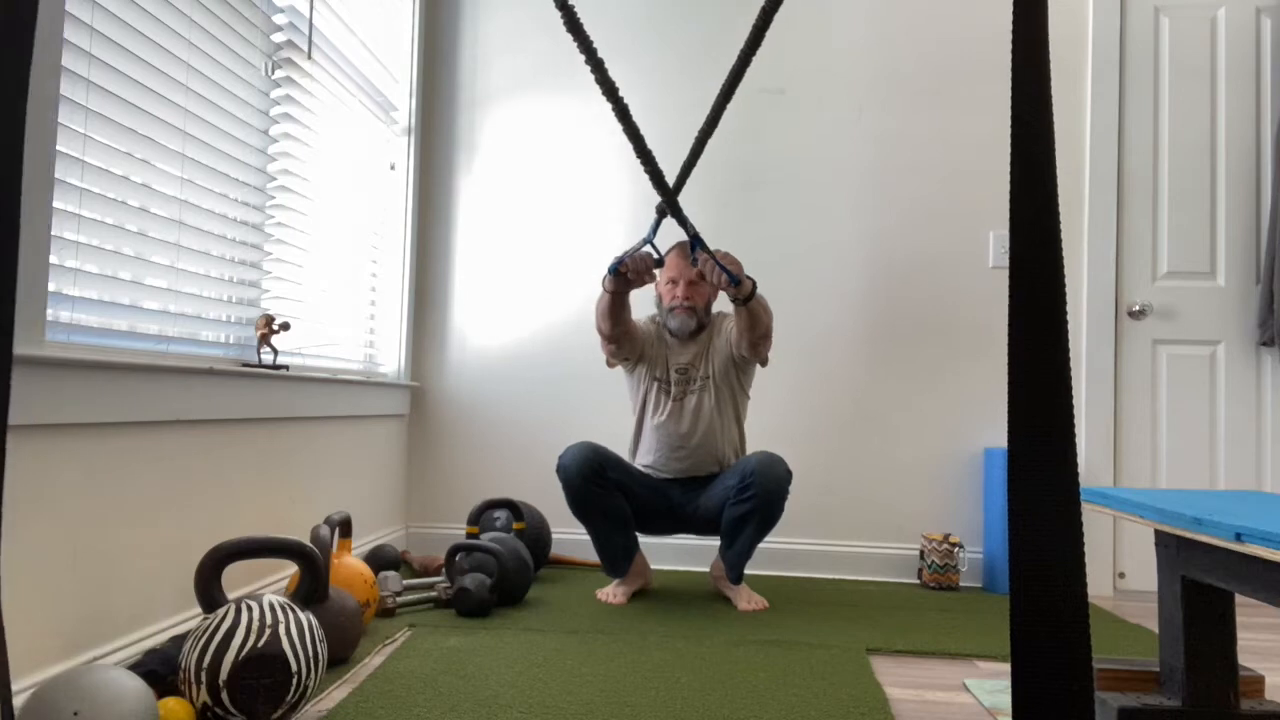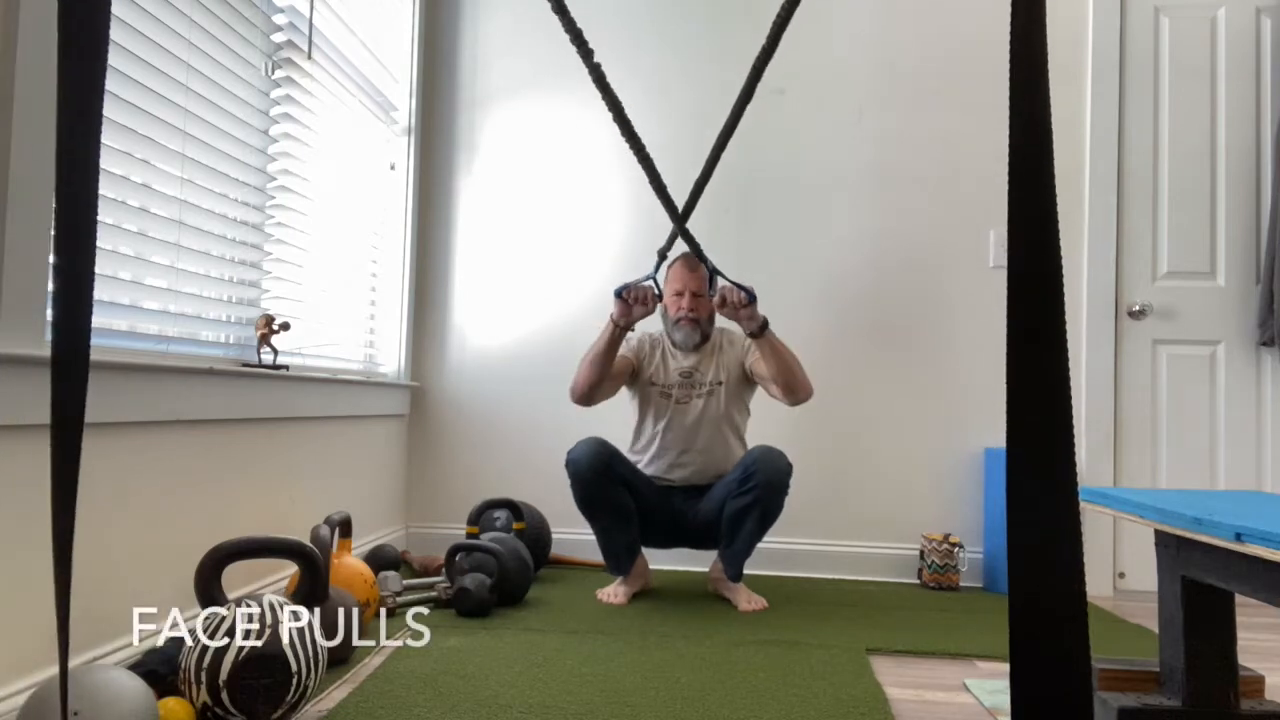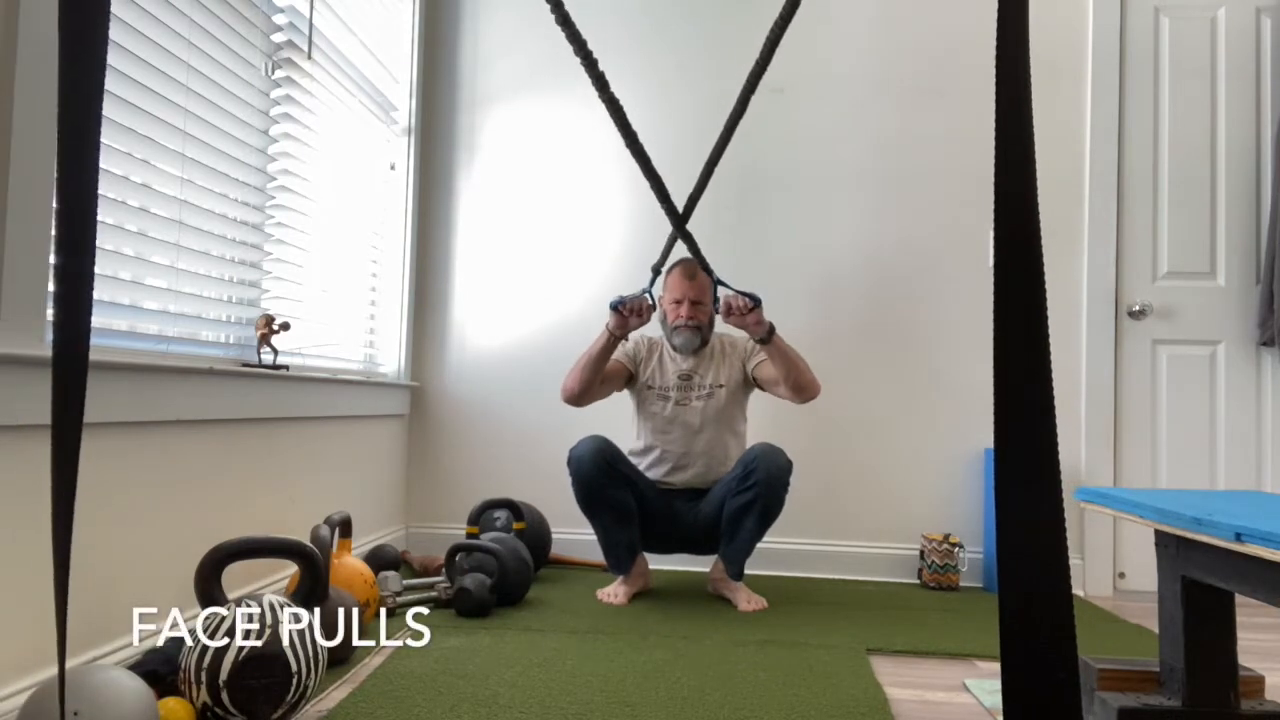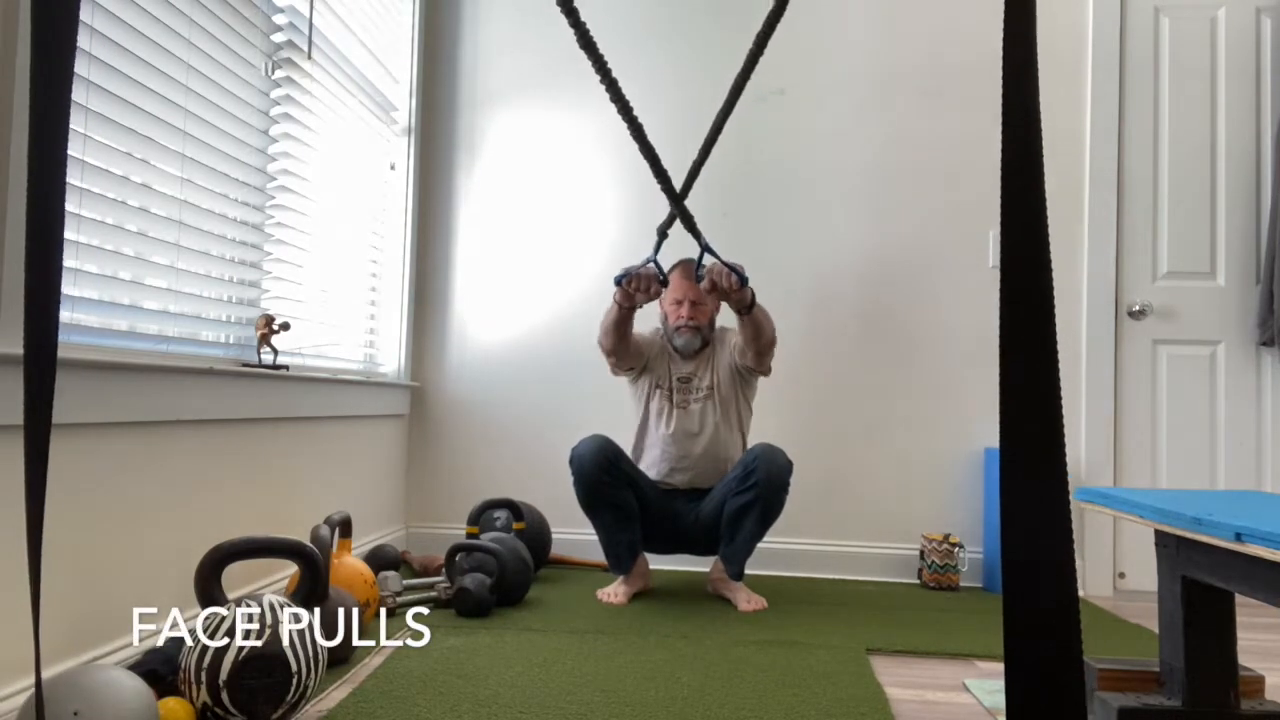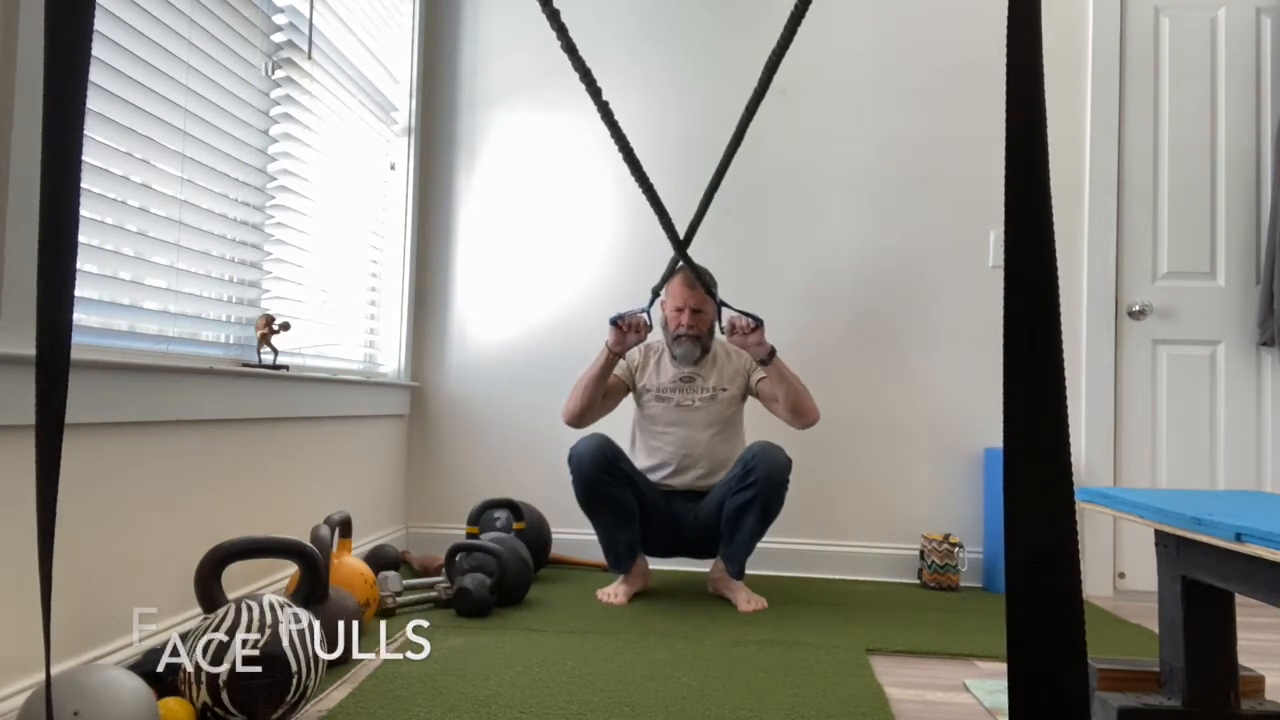
dt=1s
person 1, frame 1
left shoulder: (731, 334)
right shoulder: (641, 338)
left elbow: (759, 330)
right elbow: (610, 330)
left wrist: (743, 289)
right wrist: (615, 286)
left hip: (715, 493)
right hip: (649, 491)
left knee: (770, 472)
right knee: (577, 461)
left ankle: (729, 573)
right ankle: (629, 570)
person 1, frame 2
left shoulder: (740, 348)
right shoulder: (641, 348)
left elbow: (798, 393)
right elbow: (582, 393)
left wrist: (755, 325)
right wrist: (619, 322)
left hip: (715, 504)
right hip: (650, 502)
left knee: (770, 464)
right knee: (586, 456)
left ankle: (727, 574)
right ankle: (630, 571)
person 1, frame 3
left shoulder: (739, 352)
right shoulder: (639, 352)
left elbow: (805, 390)
right elbow: (573, 393)
left wrist: (762, 330)
right wrist: (613, 331)
left hip: (715, 509)
right hip: (651, 507)
left knee: (770, 460)
right knee: (588, 453)
left ankle: (727, 574)
right ankle: (630, 571)
person 1, frame 4
left shoulder: (734, 350)
right shoulder: (648, 350)
left elbow: (763, 341)
right elbow: (612, 343)
left wrist: (743, 302)
right wrist: (623, 302)
left hip: (716, 511)
right hip: (652, 509)
left knee: (770, 461)
right knee: (590, 453)
left ankle: (727, 573)
right ankle: (630, 570)
person 1, frame 5
left shoulder: (739, 361)
right shoulder: (639, 359)
left elbow: (805, 416)
right elbow: (574, 416)
left wrist: (763, 353)
right wrist: (613, 350)
left hip: (714, 513)
right hip: (650, 511)
left knee: (770, 459)
right knee: (589, 452)
left ankle: (727, 573)
right ankle: (631, 570)
